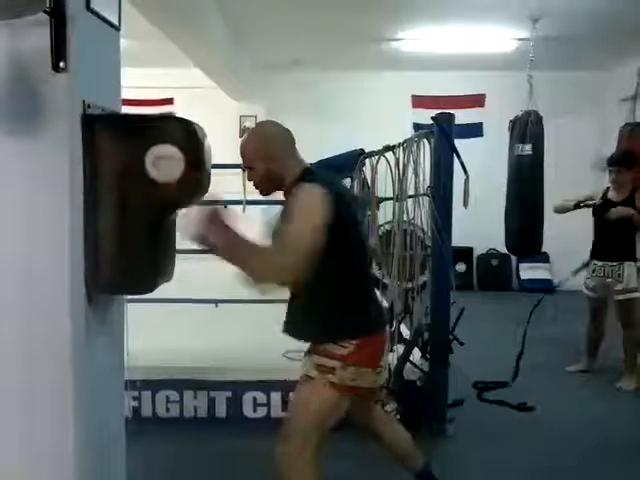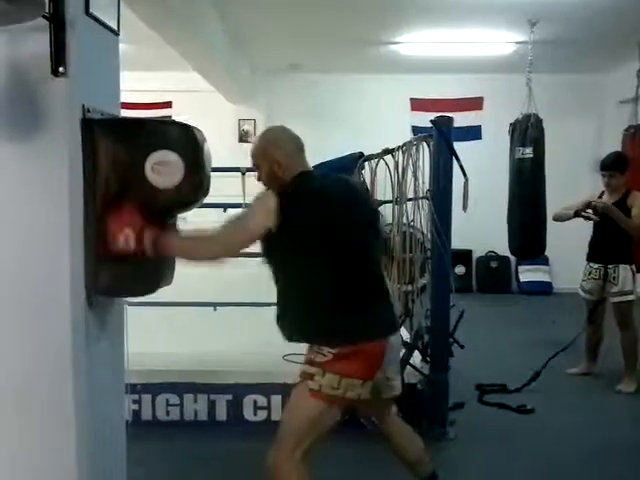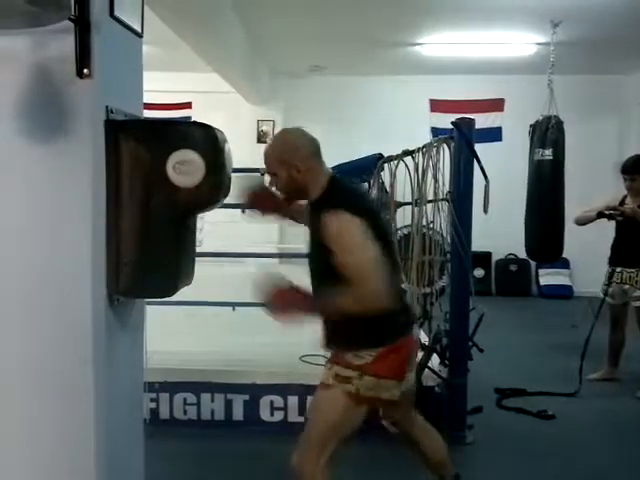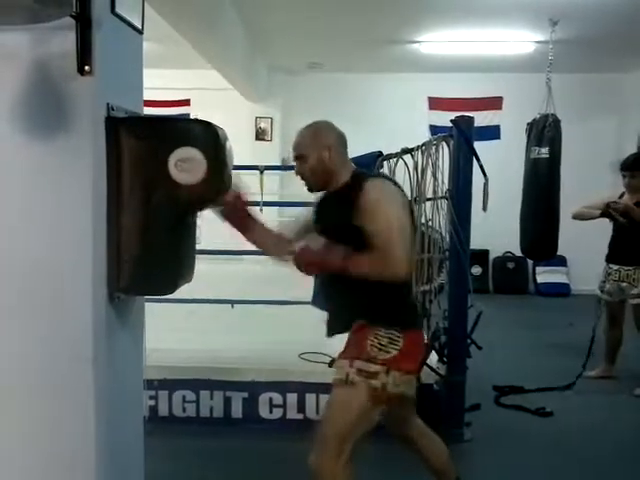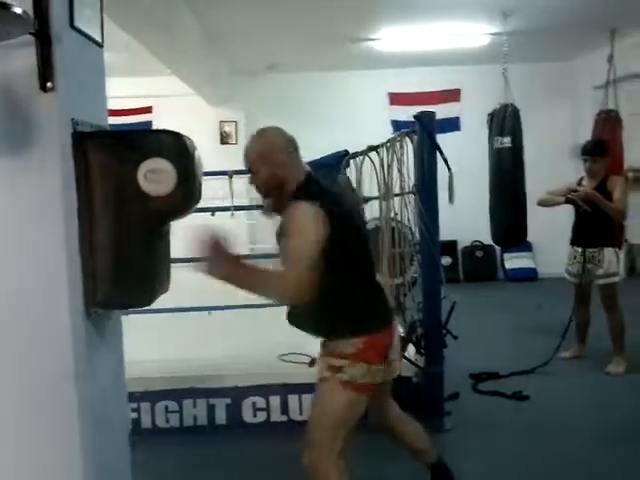
dt=0.7s
person 1, frame 1
left shoulder: (309, 196)
right shoulder: (319, 190)
left elbow: (284, 271)
left wrist: (222, 238)
left hip: (346, 342)
right hip: (360, 331)
right knee: (367, 415)
person 1, frame 2
left shoulder: (280, 200)
right shoulder: (353, 190)
left elbow: (217, 246)
left wrist: (148, 237)
left hip: (346, 349)
right hip: (384, 336)
right knee: (385, 419)
person 1, frame 3
left shoulder: (338, 217)
right shoulder: (336, 193)
left elbow: (375, 295)
left wrist: (306, 303)
right wrist: (278, 206)
left hip: (369, 351)
right hip: (393, 339)
right knee: (407, 420)
person 1, frame 4
left shoulder: (376, 191)
right shoulder: (329, 204)
left elbow: (398, 265)
right elbow: (286, 250)
left wrist: (334, 258)
right wrist: (239, 214)
left hip: (384, 337)
right hip: (397, 333)
right knee: (406, 424)
person 1, frame 5
left shoulder: (305, 210)
right shoulder: (322, 192)
left elbow: (293, 289)
left wrist: (227, 266)
left hip: (356, 340)
right hip: (372, 328)
right knee: (382, 411)
person 2, frame 1
right shoulder: (598, 195)
right elbow: (557, 208)
right wrist: (578, 204)
right hip: (597, 264)
right knee: (595, 316)
right ankle: (589, 361)
person 2, frame 2
right shoulder: (595, 197)
right elbow: (557, 216)
left wrist: (611, 210)
right wrist: (577, 213)
left hip: (620, 268)
right hip: (593, 266)
right knee: (593, 318)
right ankle: (589, 363)
person 2, frame 3
right shoulder: (618, 201)
right elbow: (579, 219)
right wrist: (601, 213)
right hip: (616, 269)
right knee: (615, 323)
right ankle: (611, 369)
person 2, frame 4
right shoulder: (615, 198)
right elbow: (577, 213)
right wrist: (603, 213)
right hip: (613, 267)
right knee: (613, 319)
right ankle: (607, 367)
person 2, frame 5
left shoulder: (614, 182)
right shoulder: (576, 183)
left elbow: (621, 214)
right elbow: (541, 200)
left wrist: (594, 197)
right wrist: (566, 199)
left hip: (604, 250)
right hip: (578, 250)
left knee: (611, 304)
right knee: (580, 300)
left ankle: (619, 356)
right ankle: (580, 347)
